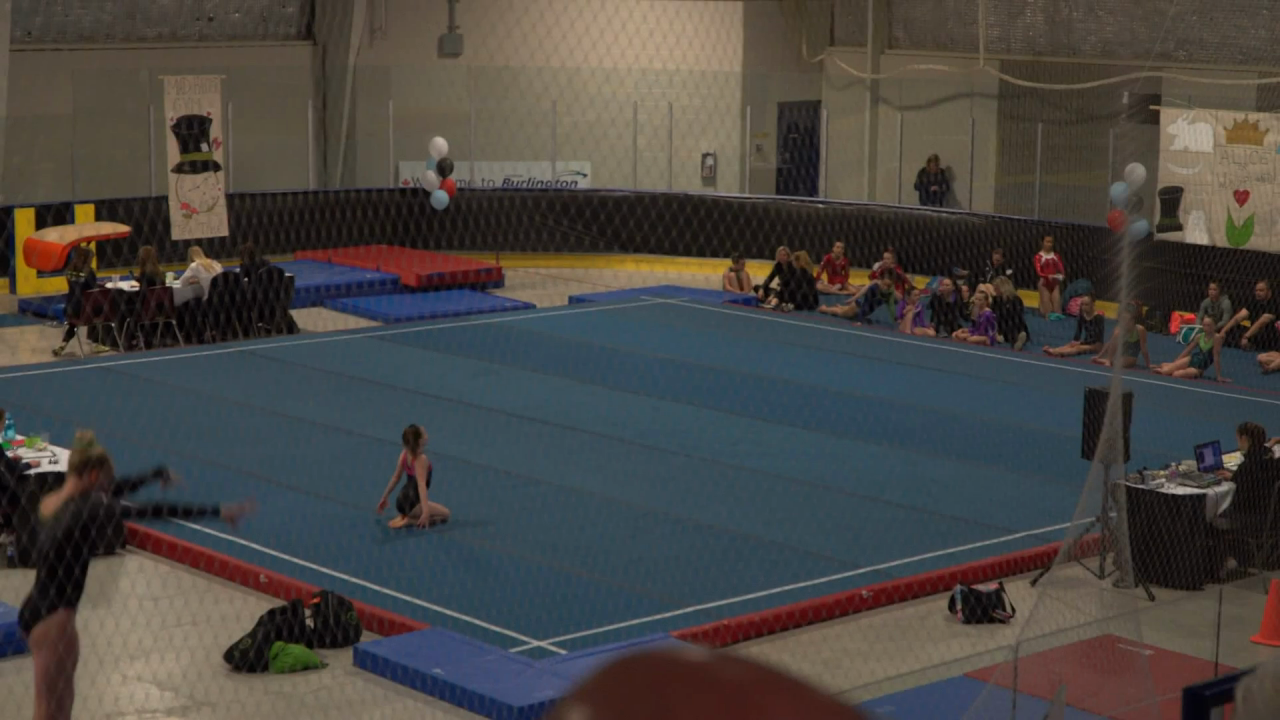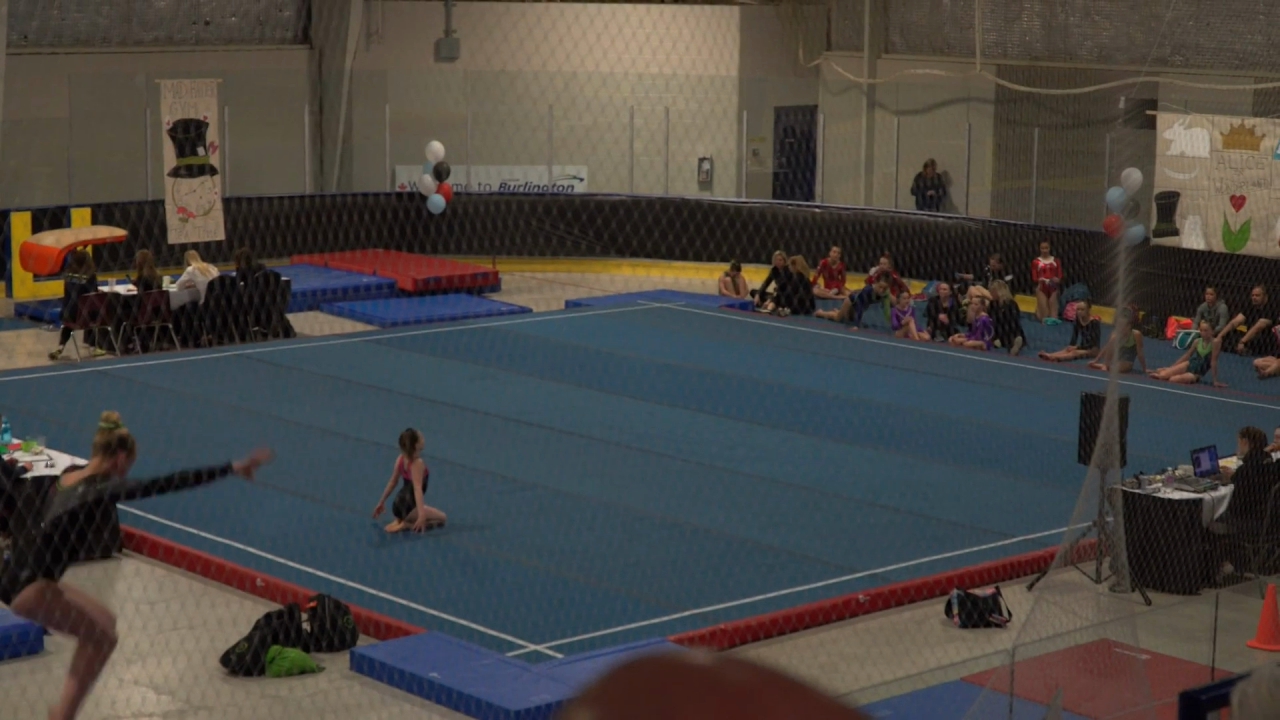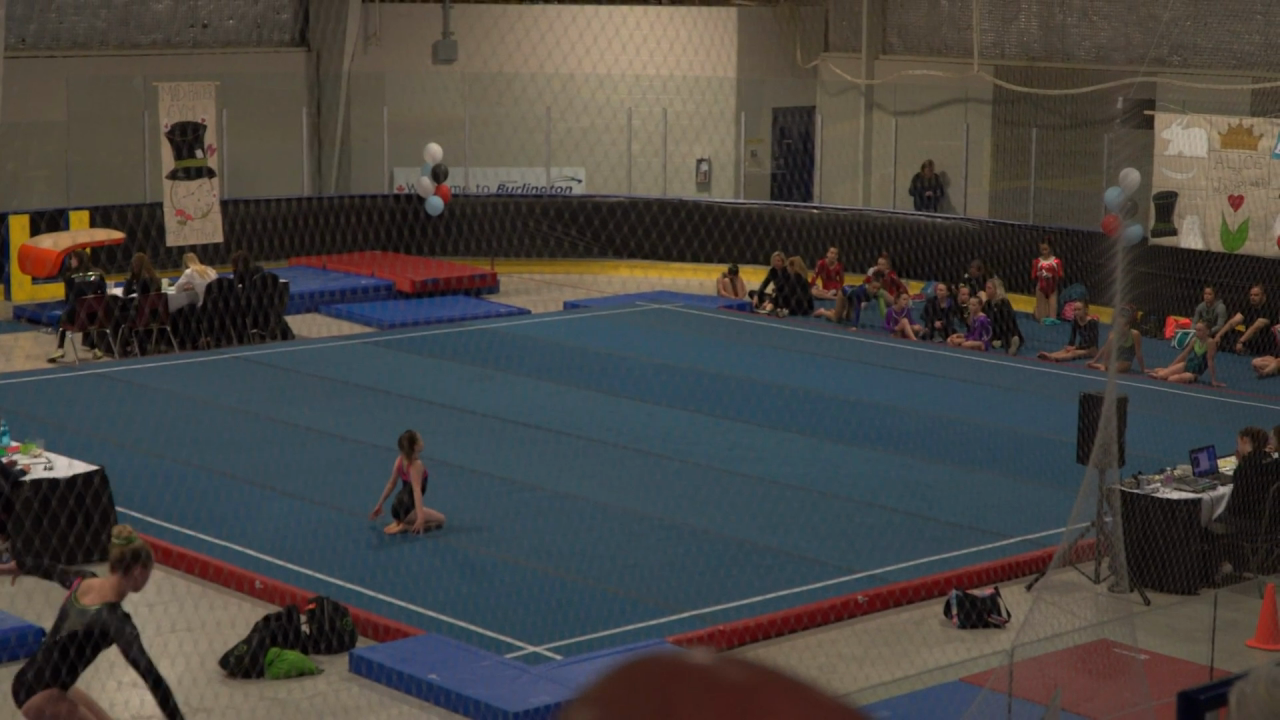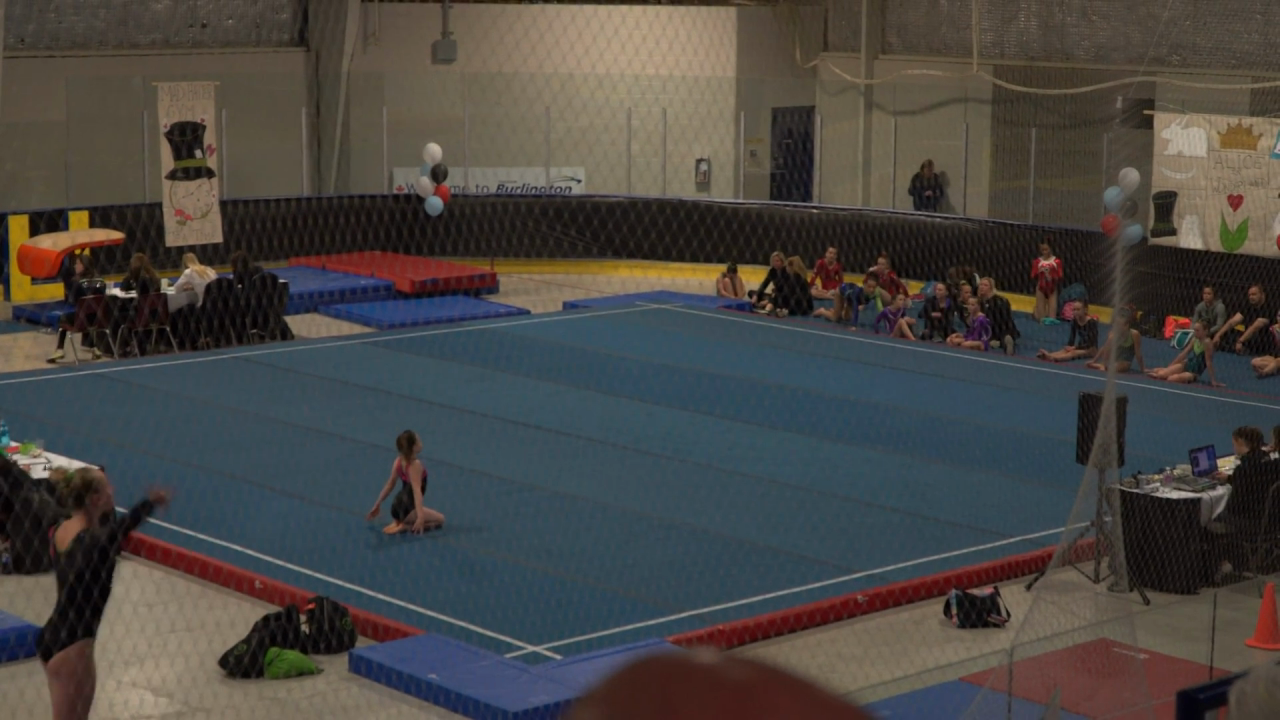
dt=0.4s
person 1, frame 1
left shoulder: (50, 500)
right shoulder: (84, 507)
left elbow: (104, 491)
right elbow: (153, 511)
left wrist: (158, 475)
right wrist: (218, 512)
left hip: (39, 610)
right hip: (53, 619)
person 1, frame 2
left shoulder: (71, 478)
right shoulder: (102, 488)
right elbow: (168, 484)
right wrist: (232, 467)
right hip: (32, 589)
left knee: (103, 621)
right knee: (104, 637)
person 1, frame 3
left shoulder: (83, 583)
right shoulder: (115, 620)
left elbow: (50, 568)
right elbow: (150, 674)
left wrist: (18, 565)
left hip: (41, 684)
right hip: (42, 696)
person 1, frame 4
left shoulder: (61, 530)
right shoulder: (92, 539)
right elbow: (125, 524)
right wrist: (152, 501)
left hip: (52, 639)
right hip: (70, 646)
